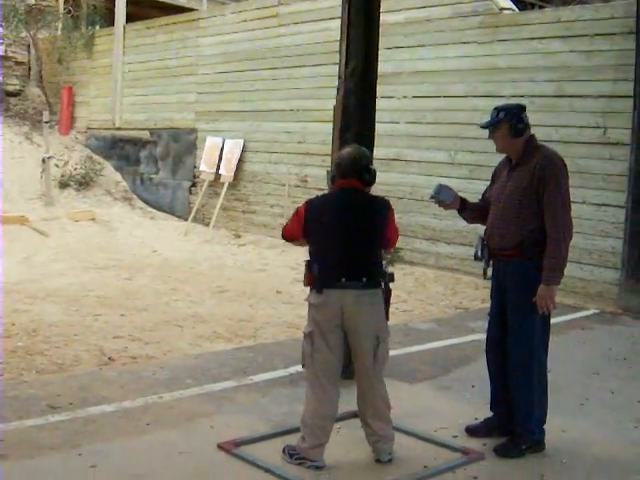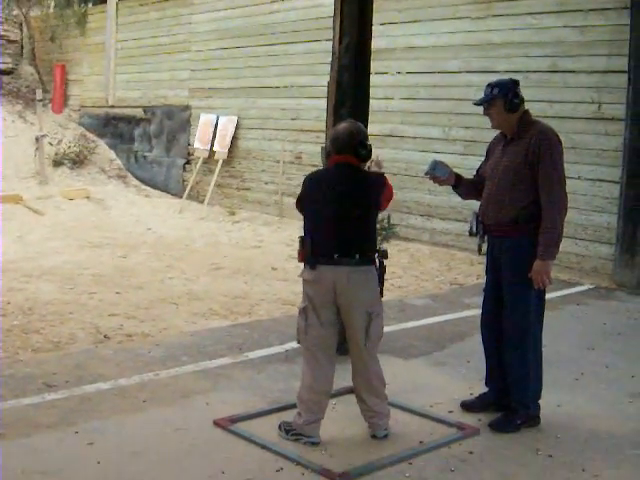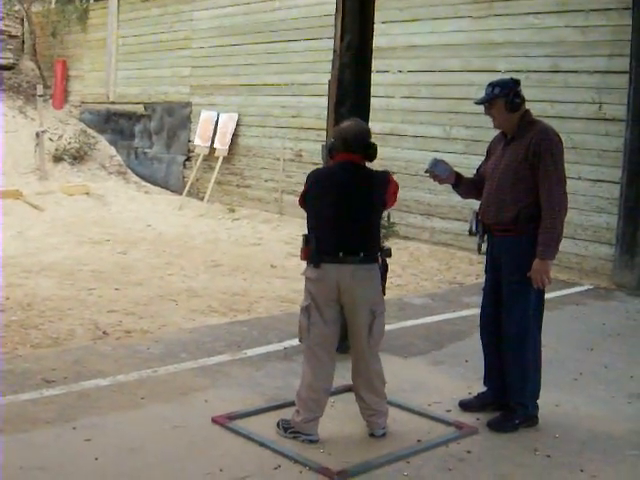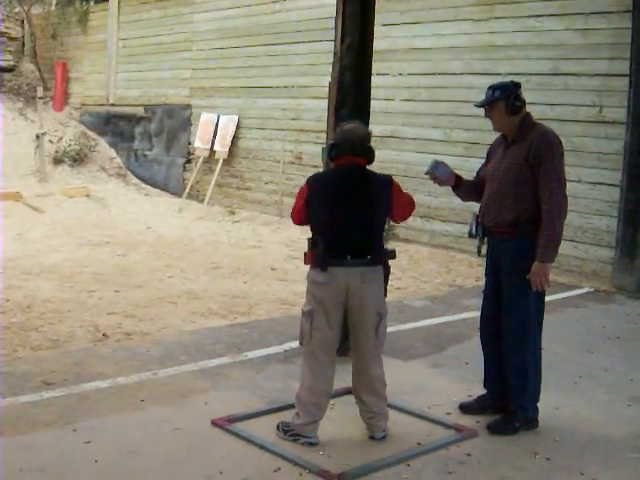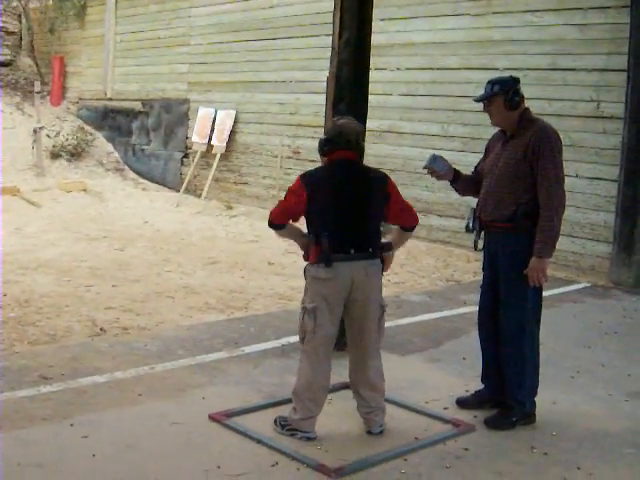
dt=0.2s
person 1, frame 1
left shoulder: (546, 163)
right shoulder: (504, 167)
left elbow: (559, 227)
right elbow: (487, 213)
left wrist: (550, 280)
right wrist: (459, 205)
left hip: (529, 269)
right hip: (502, 267)
left knee: (526, 352)
right knee: (498, 347)
left ankle: (530, 432)
right ankle: (503, 417)
person 1, frame 2
left shoulder: (541, 138)
right shoulder: (498, 142)
left elbow: (554, 202)
right elbow: (482, 188)
left wrist: (545, 256)
right wrist: (454, 181)
left hip: (524, 244)
right hip: (497, 242)
left knee: (521, 327)
right knee: (493, 322)
left ankle: (526, 407)
right ankle: (498, 391)
person 1, frame 3
left shoulder: (542, 138)
right shoulder: (499, 141)
left elbow: (554, 202)
right elbow: (482, 187)
left wrist: (545, 255)
right wrist: (455, 180)
left hip: (524, 244)
right hip: (497, 242)
left knee: (520, 327)
right knee: (492, 322)
left ankle: (524, 407)
right ankle: (497, 391)
person 1, frame 4
left shoulder: (543, 141)
right shoulder: (499, 144)
left elbow: (554, 206)
right elbow: (482, 190)
left wrist: (544, 258)
right wrist: (455, 182)
left hip: (524, 247)
right hip: (497, 245)
left knee: (521, 330)
right knee: (492, 325)
left ankle: (524, 410)
right ankle: (497, 394)
person 1, frame 5
left shoulder: (541, 136)
right shoulder: (498, 139)
left elbow: (552, 200)
right elbow: (480, 185)
left wrist: (541, 253)
right wrist: (452, 176)
left hip: (521, 241)
right hip: (494, 239)
left knee: (518, 325)
right knee: (490, 320)
left ankle: (521, 404)
right ankle: (494, 389)
person 2, frame 1
left shoulder: (314, 207)
right shoulder: (380, 208)
left elbow: (291, 234)
left hip: (324, 297)
right hip: (366, 298)
left knee: (321, 377)
right knee: (371, 375)
left ankle: (311, 450)
right ankle: (383, 446)
person 2, frame 2
left shoulder: (312, 182)
right shoulder: (375, 183)
left hip: (318, 273)
right hip: (359, 274)
left knee: (317, 353)
right knee: (365, 351)
left ankle: (306, 426)
right ankle: (379, 422)
person 2, frame 3
left shoulder: (315, 179)
right shoulder: (379, 182)
left hip: (321, 272)
right hip: (364, 273)
left knee: (317, 351)
right knee: (366, 350)
left ankle: (305, 423)
right ankle: (377, 420)
person 2, frame 4
left shoulder: (316, 184)
right shoulder: (383, 185)
left elbow: (298, 217)
right elbow: (405, 209)
left hip: (326, 275)
right hip: (368, 276)
left knee: (318, 353)
right knee: (368, 353)
left ankle: (305, 426)
right ankle: (377, 423)
person 2, frame 5
left shoulder: (310, 181)
right shoulder: (379, 181)
left elbow: (276, 221)
right elbow: (409, 222)
left wrist: (301, 238)
right wrist: (390, 249)
left hip: (326, 270)
right hip: (368, 269)
left knee: (316, 348)
right knee: (367, 348)
left ankle: (302, 421)
right ankle: (374, 418)
